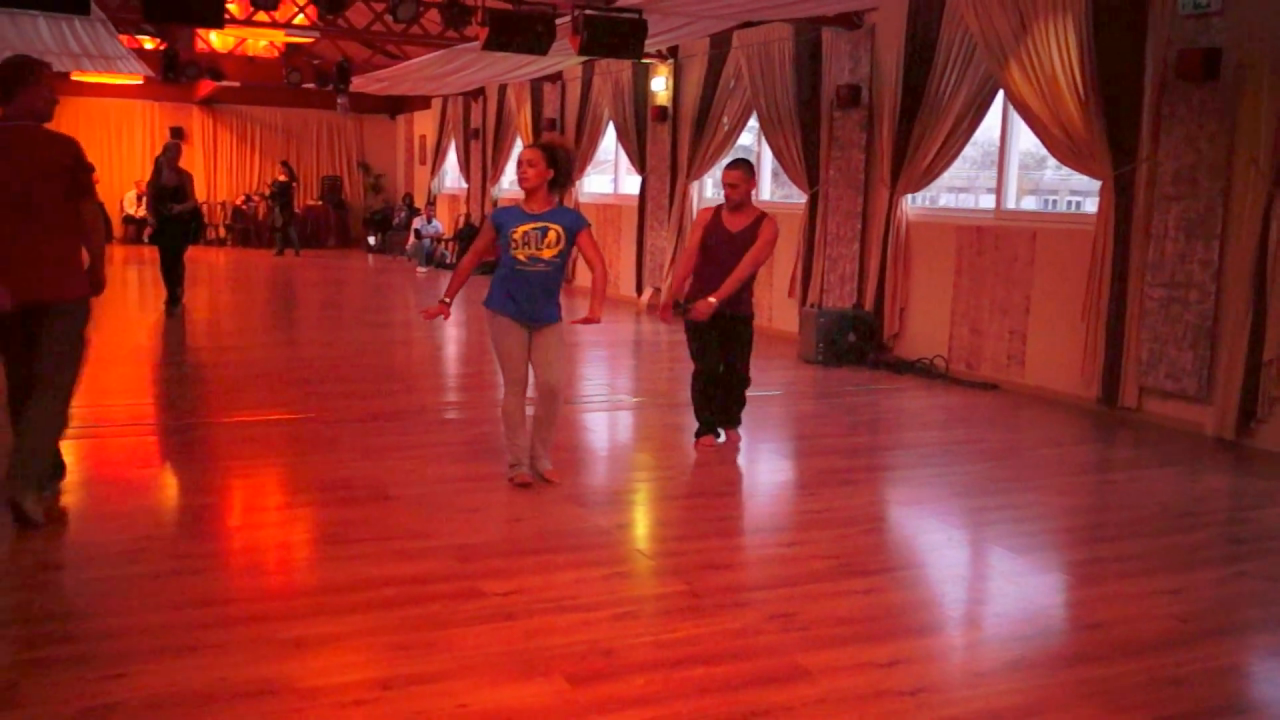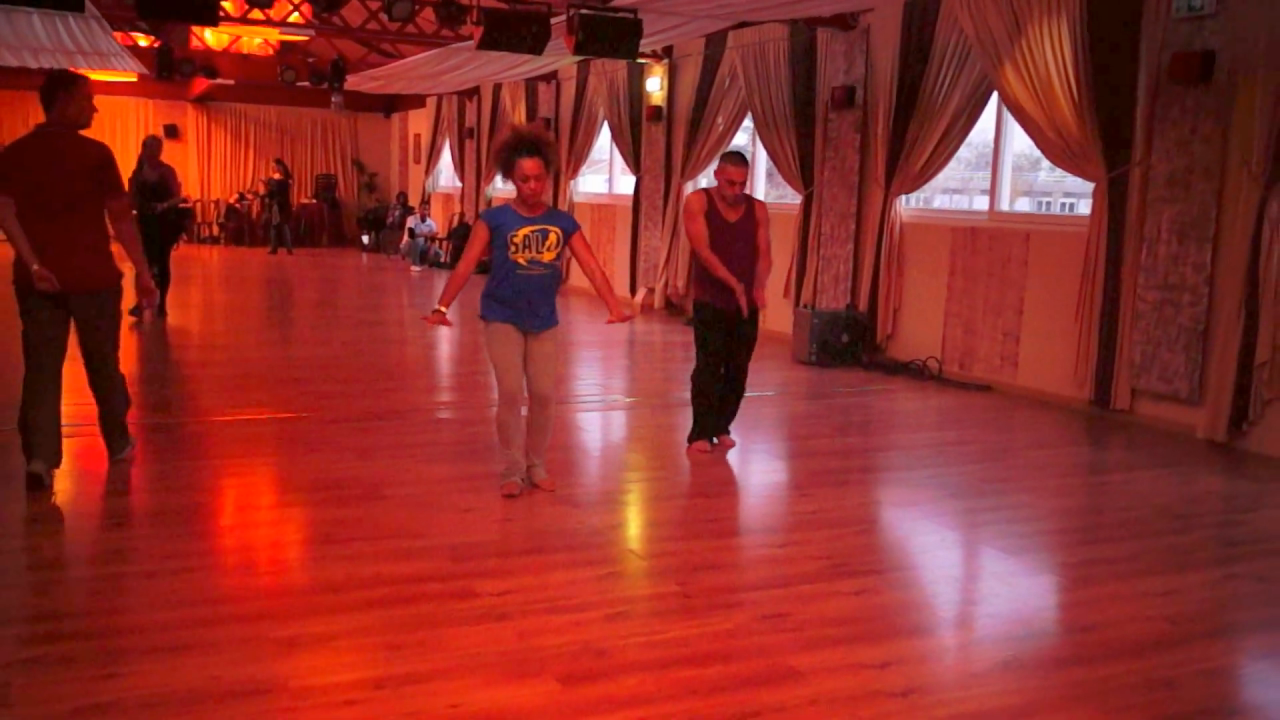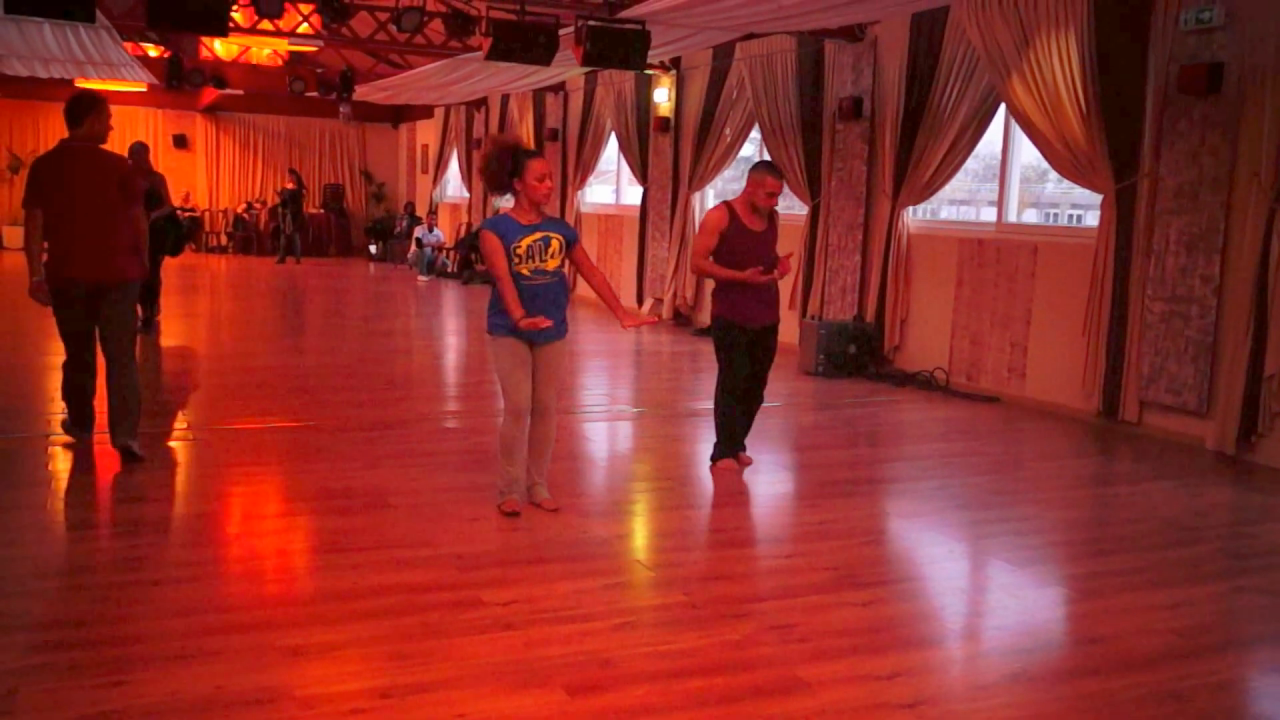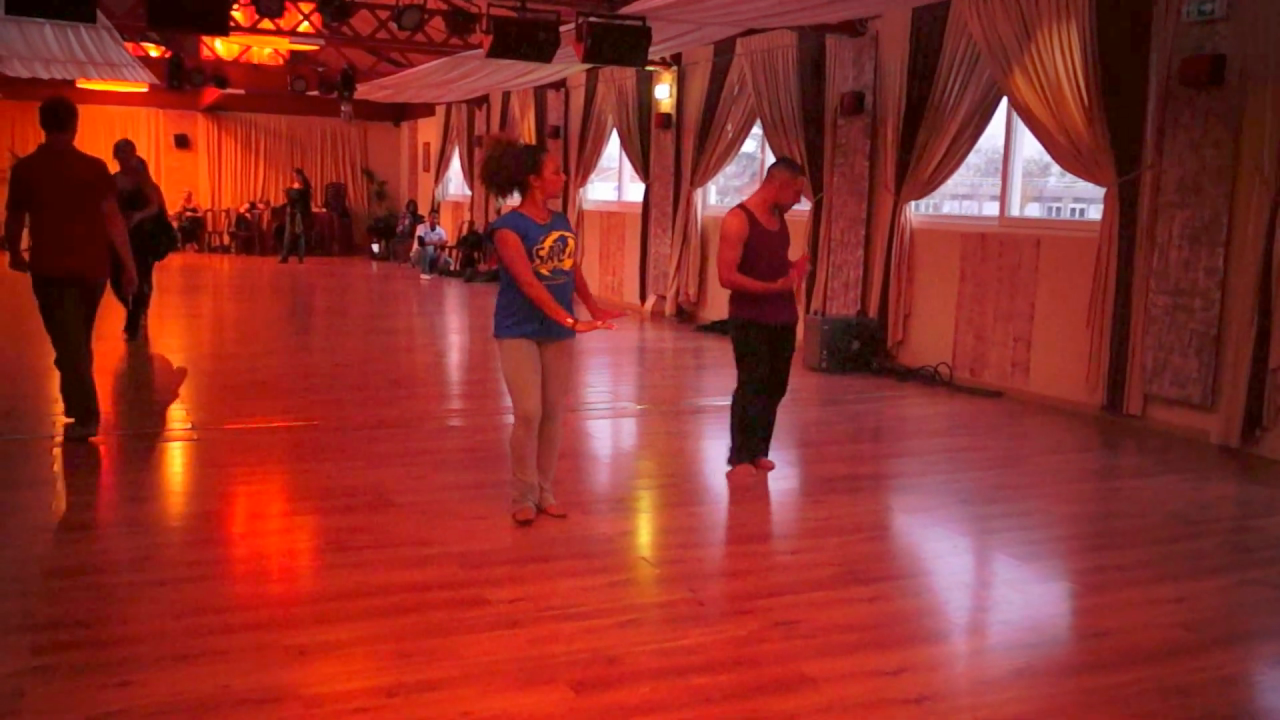
dt=0.5s
person 1, frame 1
right shoulder: (64, 149)
right elbow: (90, 217)
right wrist: (97, 268)
right hip: (59, 288)
right knee: (52, 389)
left ankle: (41, 481)
person 1, frame 2
right shoulder: (95, 153)
right elbow: (120, 217)
left wrist: (34, 265)
right wrist: (142, 272)
left hip: (40, 279)
right hip: (93, 275)
left knee: (40, 370)
right knee: (103, 364)
left ankle: (39, 455)
right ankle: (118, 443)
person 1, frame 3
left shoulder: (44, 166)
right shoulder: (118, 165)
left elbow: (34, 224)
right elbow: (138, 220)
left wrist: (36, 275)
right wrist: (141, 262)
left hip: (67, 275)
right hip: (118, 272)
left knee: (79, 354)
right knee: (121, 356)
left ankle: (81, 423)
right ankle: (125, 433)
person 1, frame 4
left shoulder: (25, 169)
right shoulder: (94, 166)
left elbow: (15, 219)
right elbow: (112, 218)
left wrist: (14, 253)
right wrist: (129, 265)
left hip: (50, 268)
right hip: (92, 266)
left knee: (67, 343)
right knee: (79, 338)
left ankle: (85, 416)
right ankle: (82, 411)
person 2, frame 1
left shoulder: (571, 220)
right shoulder: (503, 217)
left elbow: (598, 266)
right elbow: (471, 260)
left wrist: (596, 308)
right wrist: (446, 300)
left hip: (547, 316)
right hip: (505, 310)
left knee: (552, 387)
right knee: (514, 385)
left ankle: (541, 456)
right ankle: (518, 462)
person 2, frame 2
left shoulder: (563, 222)
right shoulder: (493, 219)
left elbow: (591, 266)
right elbow: (466, 264)
left wrist: (613, 307)
right wrist: (441, 307)
left hip: (543, 321)
right hip: (501, 317)
left knee: (544, 395)
right knee: (509, 396)
left ankle: (535, 465)
right ankle: (510, 470)
person 2, frame 3
left shoulder: (561, 229)
right shoulder: (495, 228)
left elbow: (591, 274)
right elbow: (503, 277)
left wrist: (622, 314)
right wrist: (519, 317)
left hip: (551, 331)
right hip: (509, 331)
left knee: (545, 409)
right knee: (517, 408)
left ankle: (538, 484)
right ankle: (510, 489)
person 2, frame 4
left shoulder: (561, 222)
right shoulder: (509, 228)
right elbow: (529, 284)
left wrist: (593, 308)
right wrist: (572, 322)
left hip: (556, 332)
right hip: (519, 331)
left knee: (553, 413)
right knee: (528, 414)
left ankle: (544, 489)
right ankle: (523, 497)
person 3, frame 1
left shoulder: (766, 226)
right shoulder: (707, 217)
left elbow: (745, 269)
right elbow: (689, 257)
left wrist: (713, 300)
right wrist: (672, 296)
left hip: (738, 312)
right hip: (700, 307)
left knee: (737, 373)
right knee: (707, 368)
left ankle: (729, 420)
right ankle: (706, 428)
person 3, frame 2
left shoulder: (758, 209)
right shoulder: (698, 202)
left elbow: (763, 254)
right elbow: (703, 250)
left wrist: (759, 286)
right wrist: (734, 284)
left hip: (746, 303)
right hip: (710, 302)
left knee: (737, 370)
right knee: (708, 369)
left ankle: (720, 425)
right ankle: (700, 432)
person 3, frame 3
left shoulder: (772, 217)
right shoulder: (720, 216)
right elbow: (698, 263)
left wrist: (779, 263)
right wrist: (742, 277)
left hip: (766, 316)
right hip: (731, 317)
left knee: (754, 385)
right knee: (732, 384)
left ankle: (736, 444)
right ankle: (724, 452)
person 3, frame 4
left shoulder: (779, 216)
right shoulder: (737, 221)
right elbow: (727, 276)
left wrist: (792, 267)
right wrist: (774, 287)
left hip: (782, 317)
right hip: (750, 318)
left knee: (773, 388)
right knee: (752, 387)
left ankle: (758, 450)
right ankle: (741, 457)
person 4, frame 1
left shoulder: (185, 176)
right shoulder: (156, 175)
left elbow: (192, 202)
right elbow: (150, 200)
left wrist: (179, 208)
right wrist: (151, 217)
left hip: (180, 224)
right hip: (162, 223)
left knee: (174, 260)
right knee: (166, 261)
left ankle: (173, 297)
right ankle: (173, 295)
person 4, frame 2
left shoulder: (167, 171)
right shoulder: (138, 172)
left elbow: (178, 197)
right elbow: (132, 198)
left wrist: (163, 206)
left hip: (164, 222)
right hip: (145, 222)
left knee: (162, 263)
left ankle: (161, 303)
right ankle: (141, 303)
person 4, frame 3
left shoulder: (157, 178)
left elbow: (168, 206)
left wrist: (154, 215)
left hip: (156, 232)
left knee: (152, 273)
left ankle: (152, 312)
right ankle: (147, 316)
person 4, frame 4
left shoulder: (143, 178)
right shoulder: (114, 180)
left elbow: (155, 207)
left wrist: (137, 216)
left hip: (143, 235)
left knee: (140, 279)
right knee: (117, 280)
left ankle: (135, 321)
right ankle: (135, 315)
